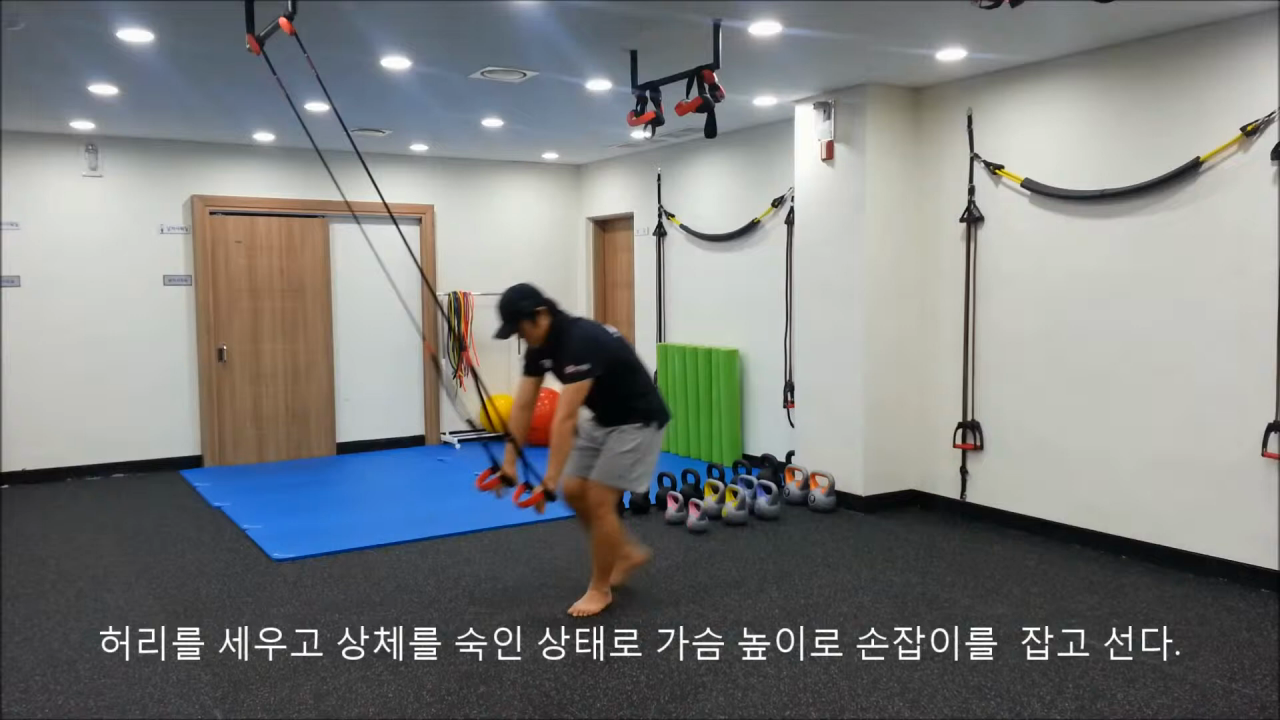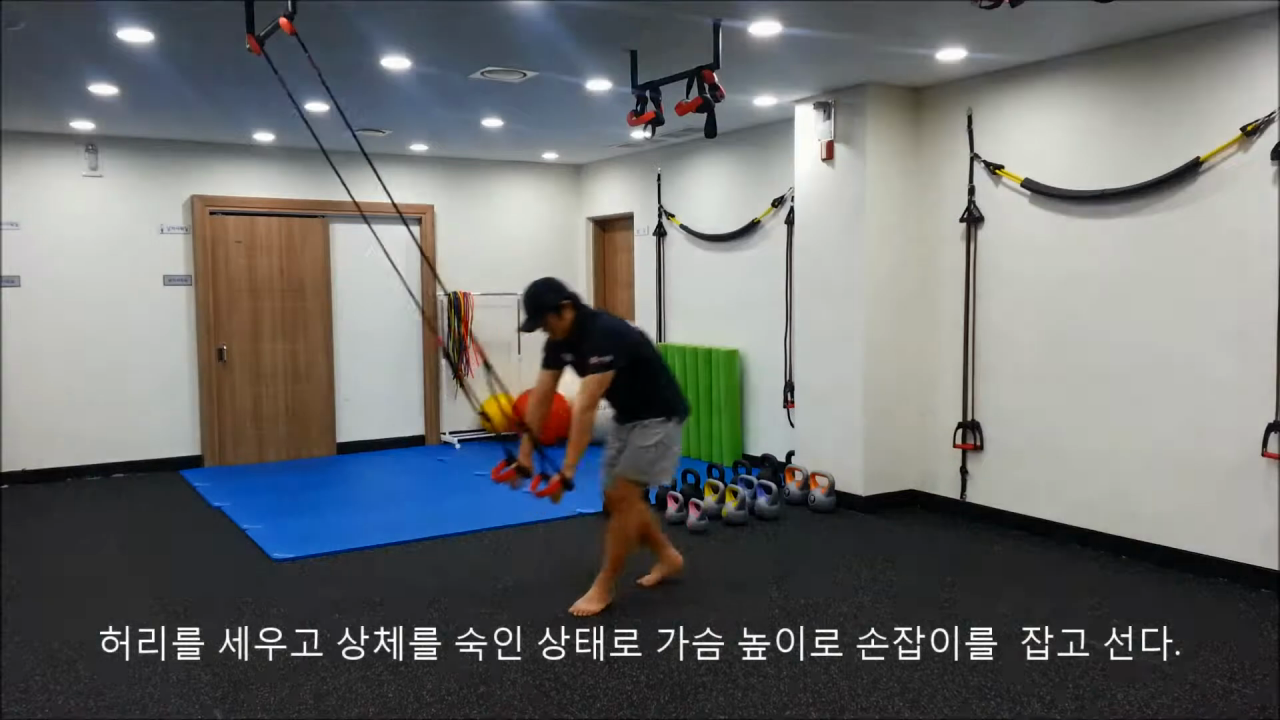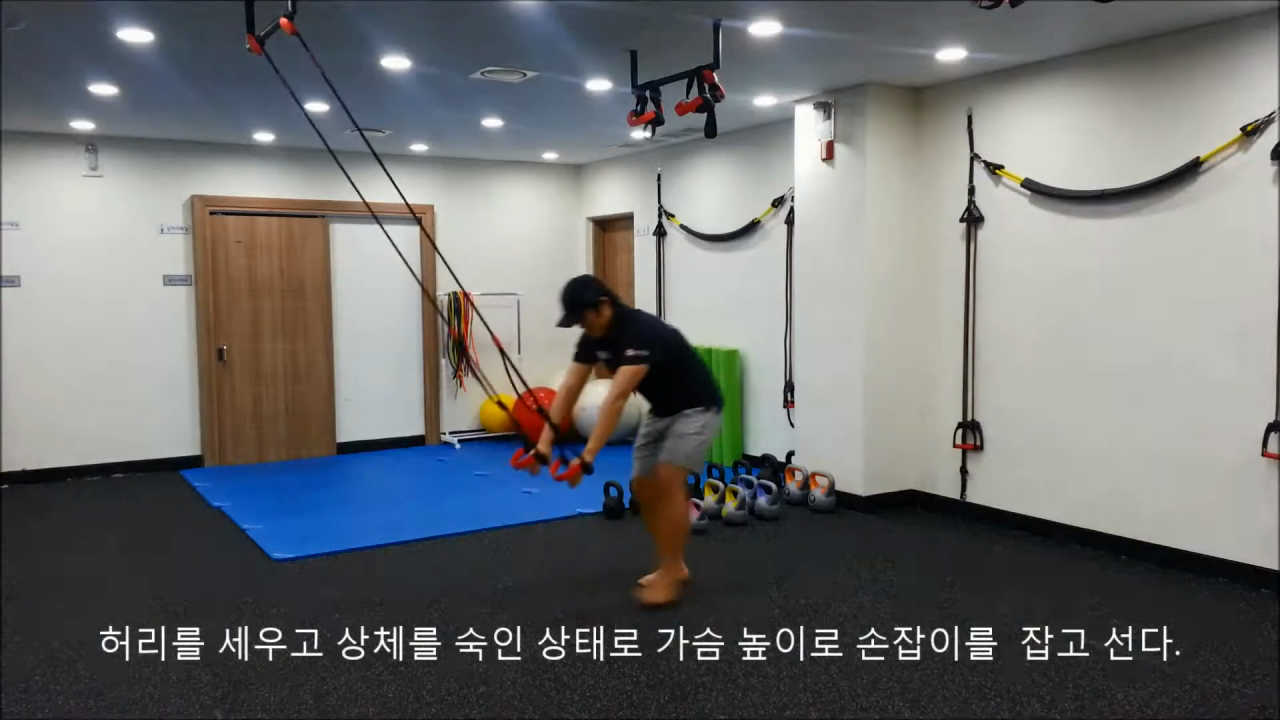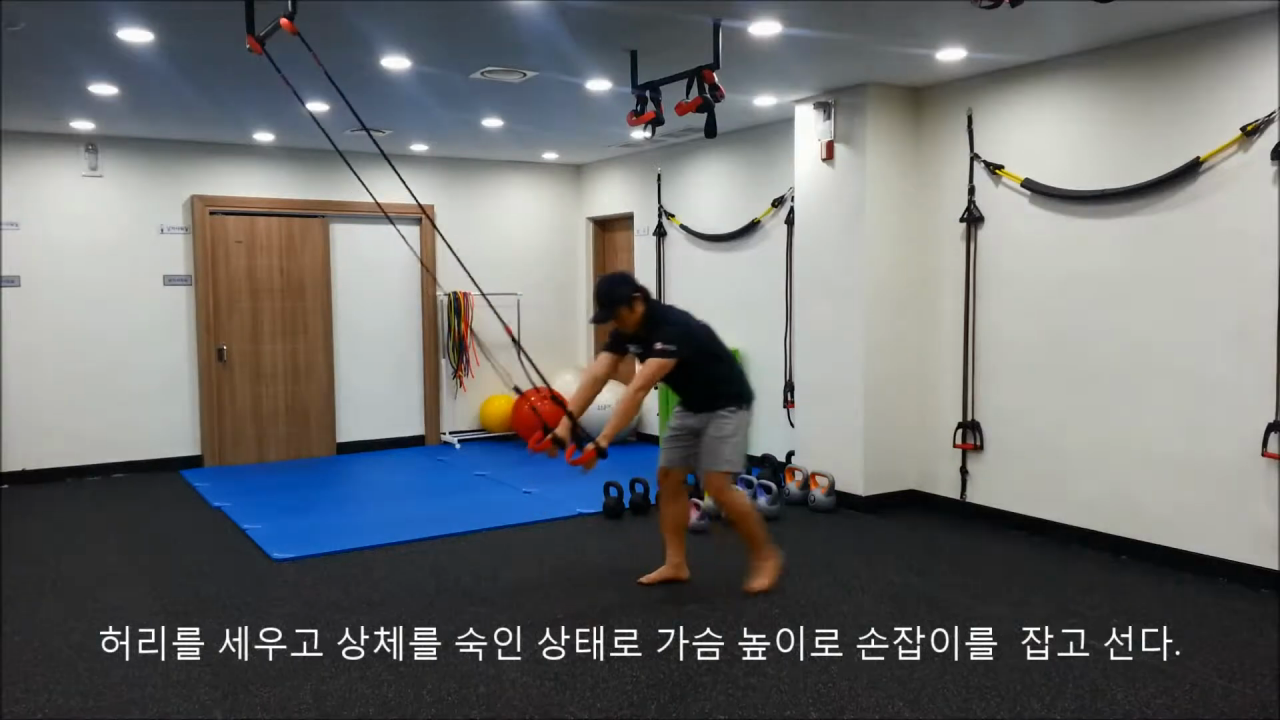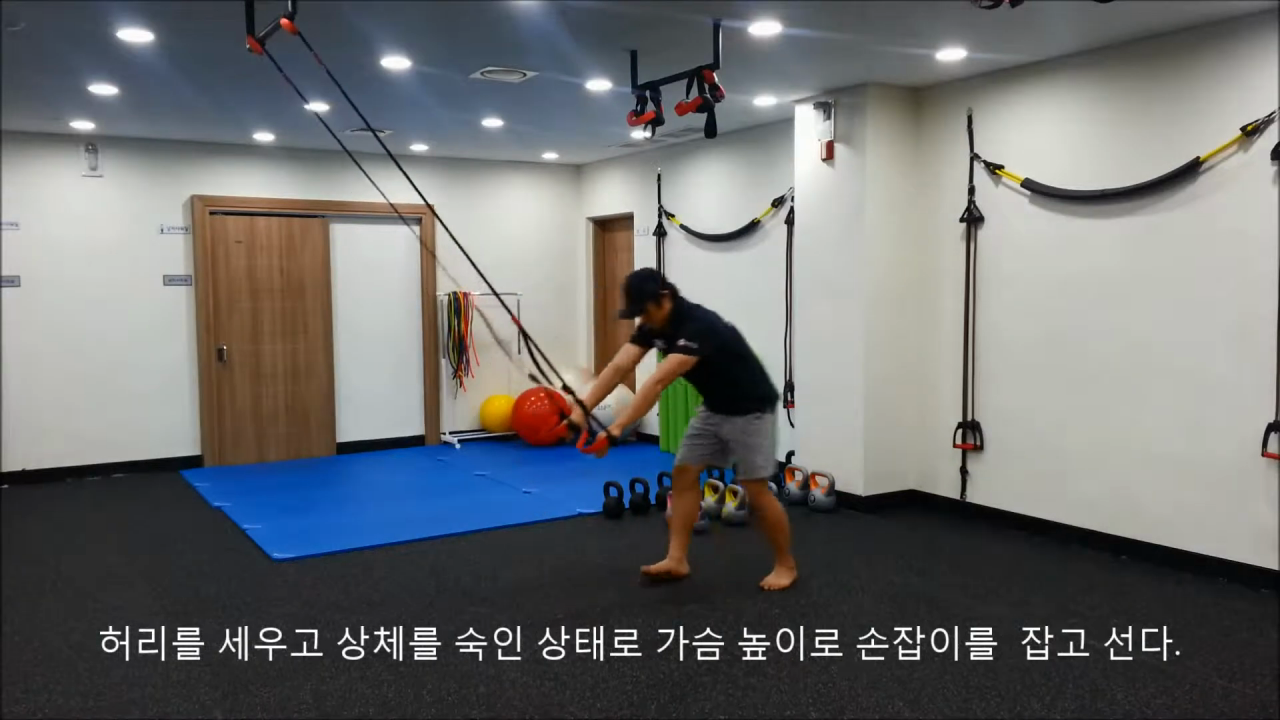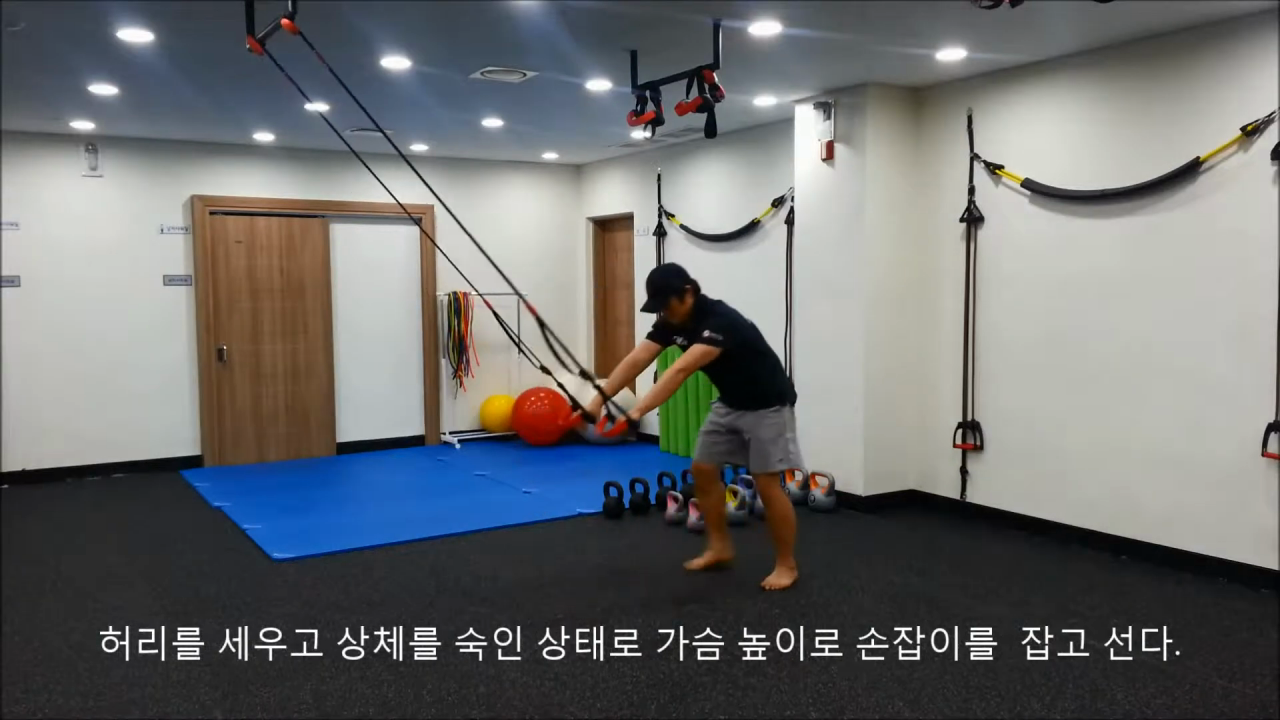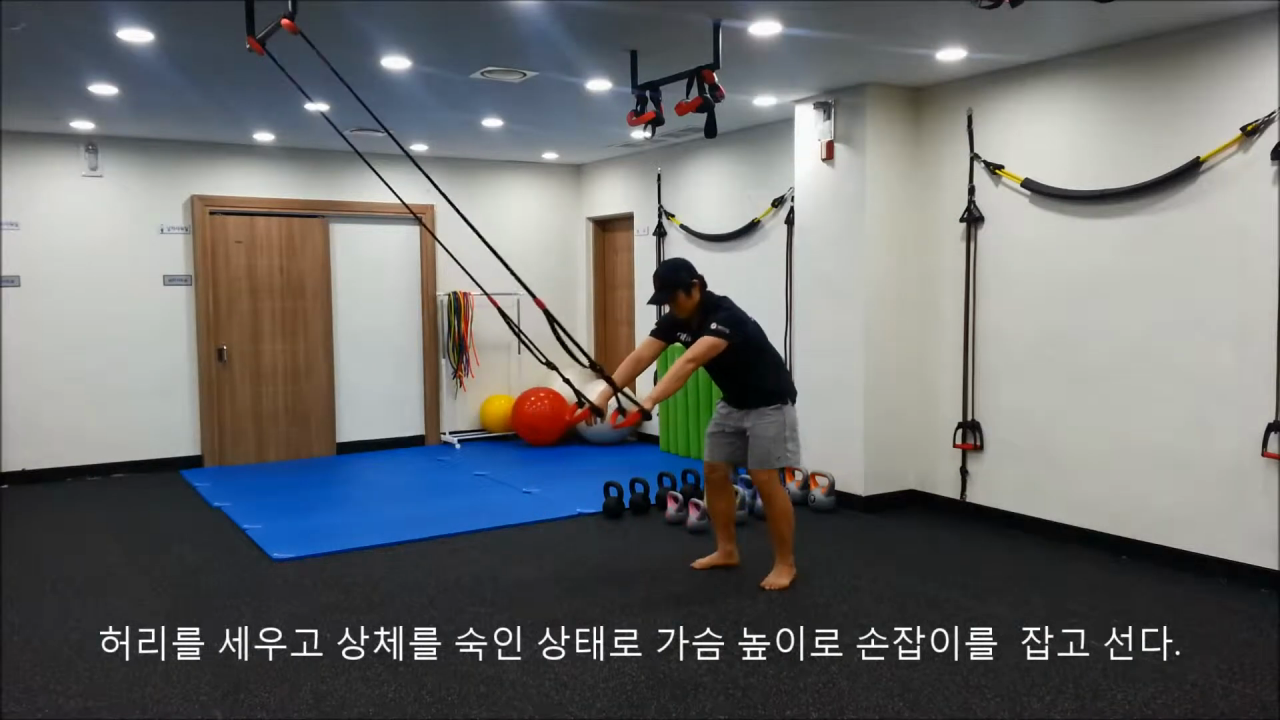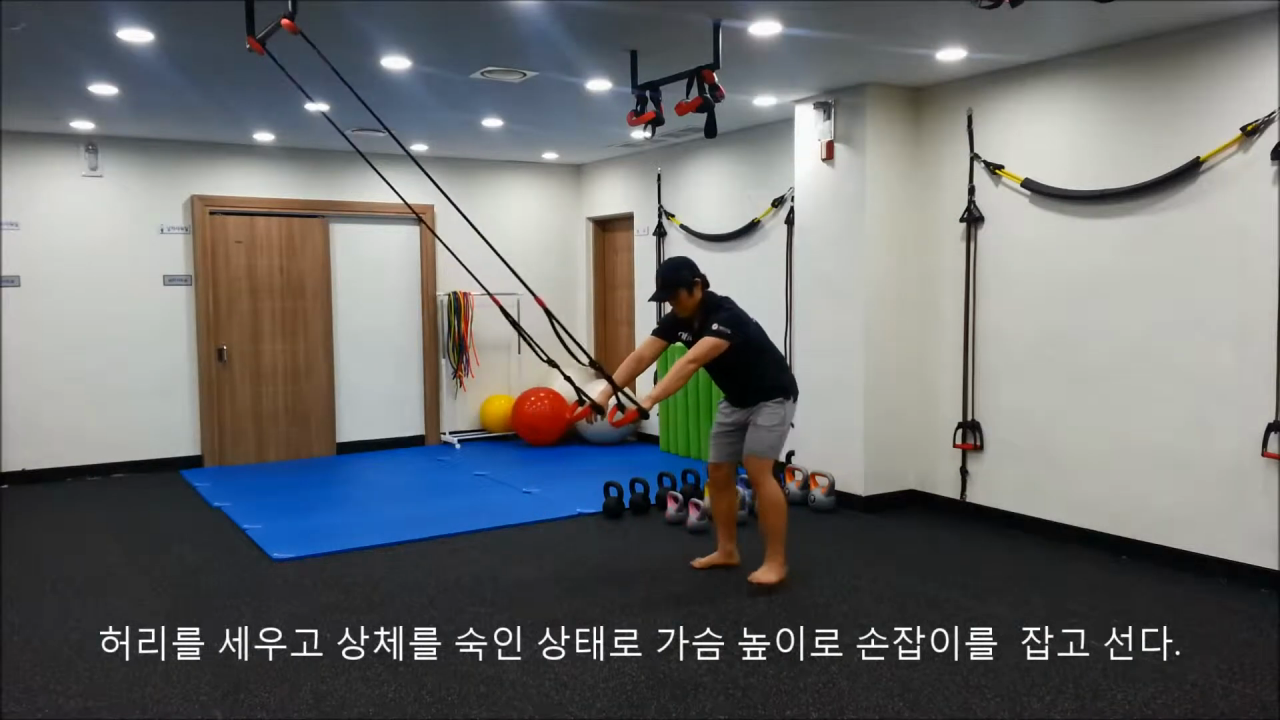
dt=0.2s
person 1, frame 1
left shoulder: (582, 342)
right shoulder: (540, 346)
left elbow: (564, 417)
right elbow: (523, 404)
left wrist: (549, 478)
right wrist: (509, 460)
left hip: (637, 422)
right hip: (603, 420)
left knee: (598, 500)
right knee: (572, 491)
left ankle: (599, 589)
right ankle: (624, 552)
person 1, frame 2
left shoulder: (606, 335)
right shoulder: (560, 341)
left elbow: (585, 407)
right elbow: (541, 397)
left wrist: (568, 469)
right wrist: (525, 452)
left hip: (659, 417)
right hip: (628, 417)
left knee: (624, 497)
right knee: (619, 498)
left ankle: (602, 589)
right ankle: (668, 558)
person 1, frame 3
left shoulder: (643, 331)
right shoulder: (594, 337)
left elbow: (617, 397)
right elbow: (569, 389)
left wrist: (589, 454)
right wrist: (545, 440)
left hip: (696, 408)
right hip: (661, 410)
left knee: (669, 482)
right knee: (645, 488)
left ankle: (670, 578)
right ankle: (673, 566)
person 1, frame 4
left shoulder: (675, 327)
right shoulder: (626, 331)
left elbow: (639, 389)
right elbow: (595, 378)
left wrist: (603, 440)
right wrist: (565, 424)
left hip: (727, 406)
right hip: (691, 407)
left knee: (717, 486)
right knee: (669, 480)
left ankle: (767, 556)
right ankle: (675, 564)
person 1, frame 5
left shoulder: (699, 326)
right shoulder: (654, 326)
left elbow: (658, 382)
right elbow: (619, 367)
left wrist: (617, 428)
right wrist: (581, 409)
left hip: (750, 409)
right hip: (714, 407)
left knee: (755, 491)
right knee: (684, 473)
left ankle: (785, 564)
right ankle: (676, 559)
person 1, frame 6
left shoulder: (721, 321)
right shoulder: (672, 323)
left elbow: (680, 371)
right elbow: (635, 361)
left wrist: (638, 412)
right wrist: (597, 400)
left hip: (768, 404)
right hip: (730, 403)
left knee: (766, 484)
right knee: (703, 471)
left ankle: (786, 565)
right ankle: (720, 548)
person 1, frame 7
left shoulder: (726, 316)
right shoulder: (676, 320)
left elbow: (689, 363)
right elbow: (640, 358)
left wrist: (649, 401)
right wrist: (604, 395)
left hip: (770, 402)
right hip: (733, 402)
left knee: (764, 479)
right knee: (715, 473)
left ankle: (785, 563)
right ankle: (726, 550)
person 1, frame 8
left shoulder: (727, 316)
right shoulder: (678, 319)
left elbow: (690, 363)
right elbow: (641, 357)
left wrist: (649, 401)
right wrist: (606, 393)
left hip: (771, 398)
right hip: (735, 400)
left knee: (757, 471)
right knee: (719, 473)
left ankle: (775, 561)
right ankle: (727, 550)
